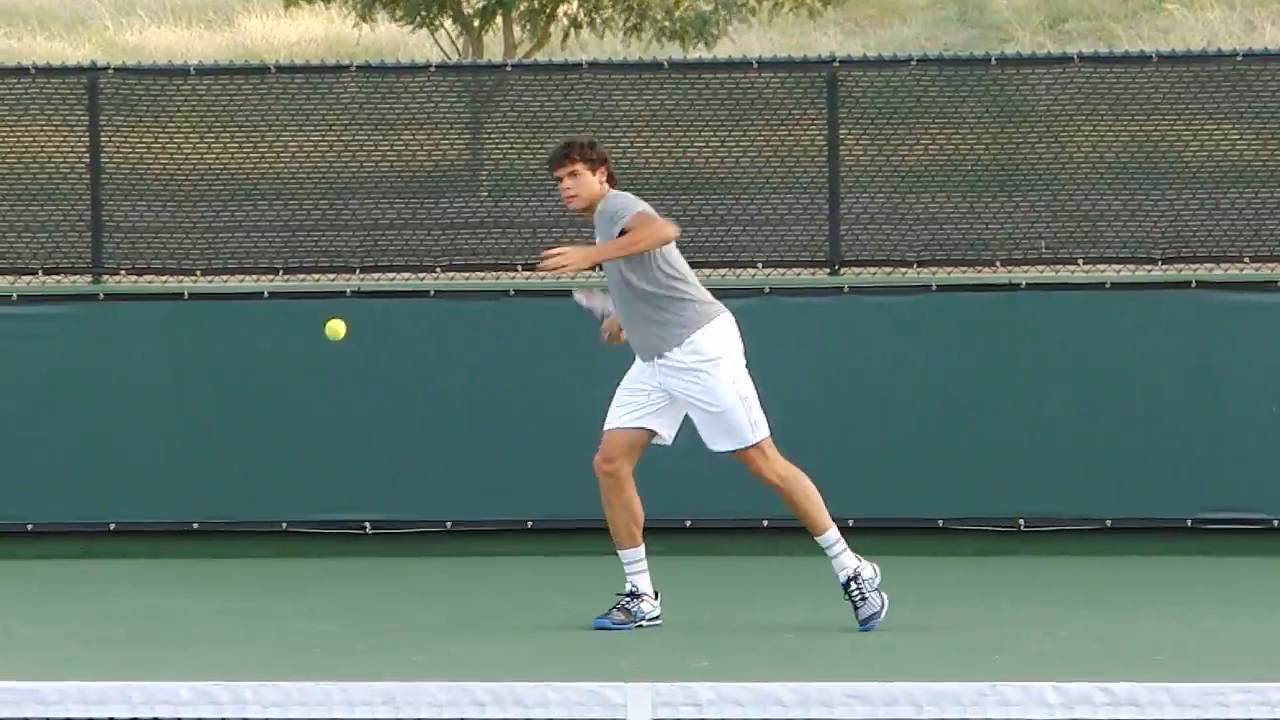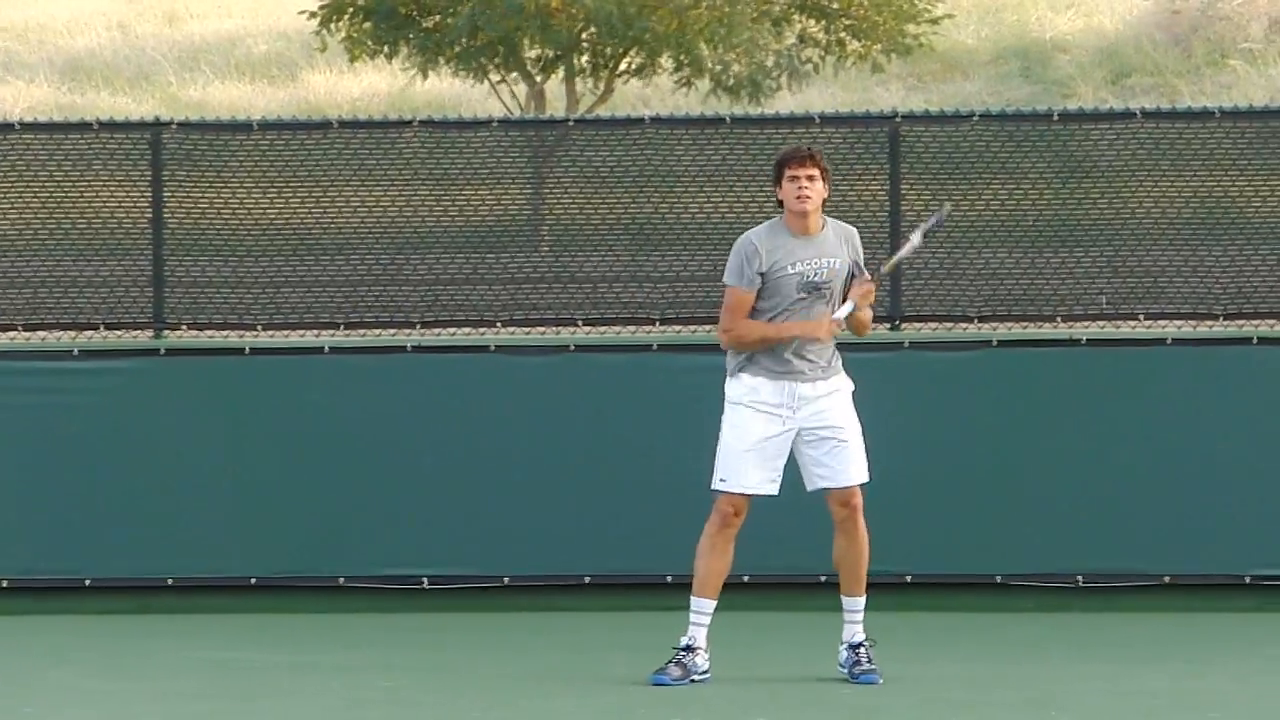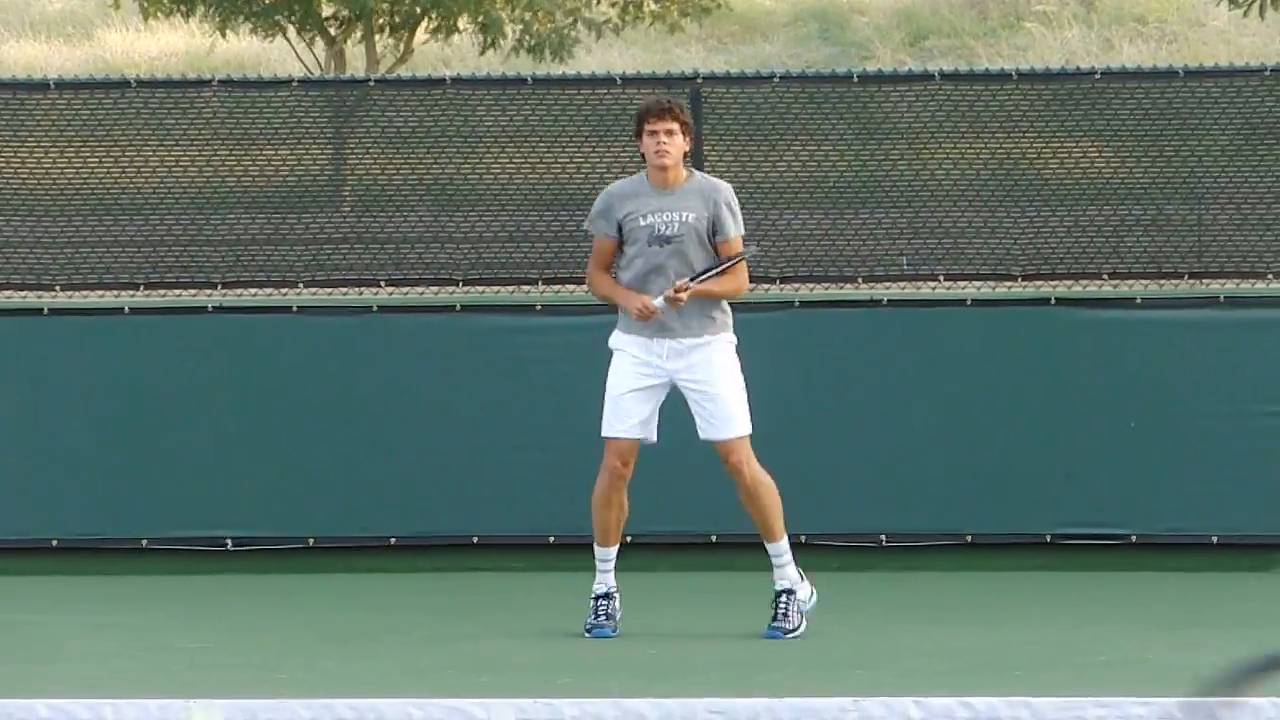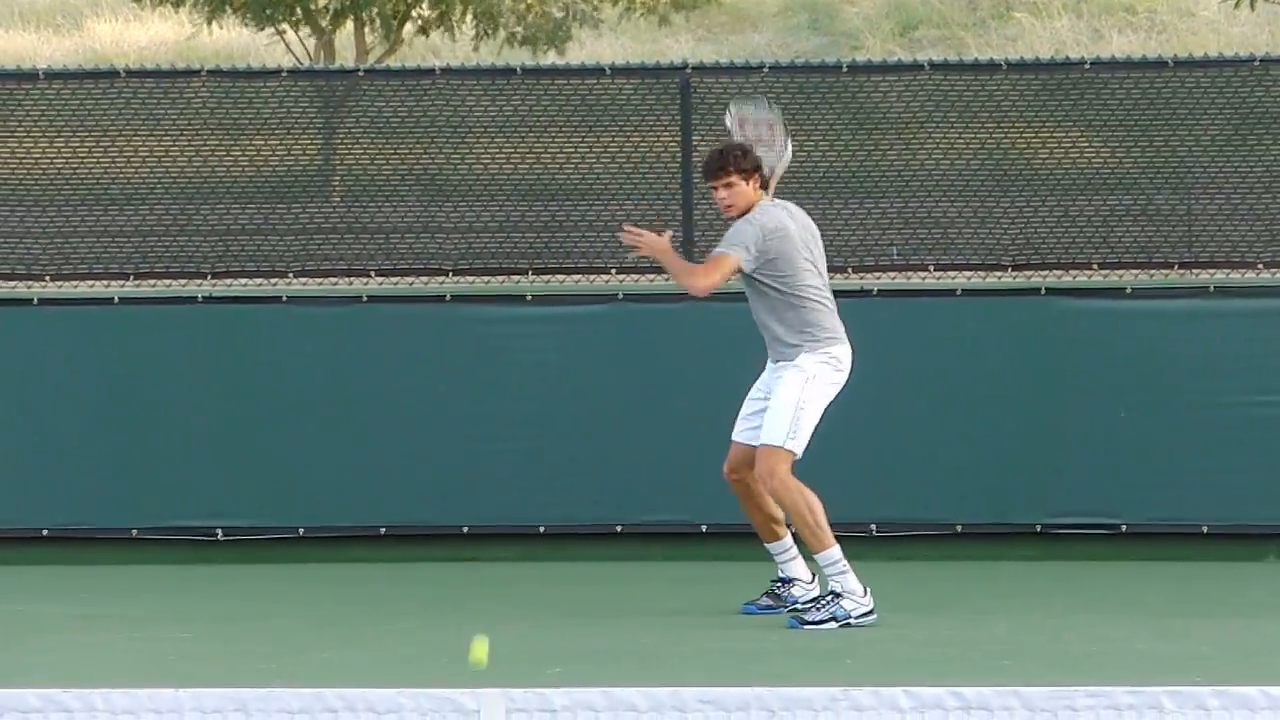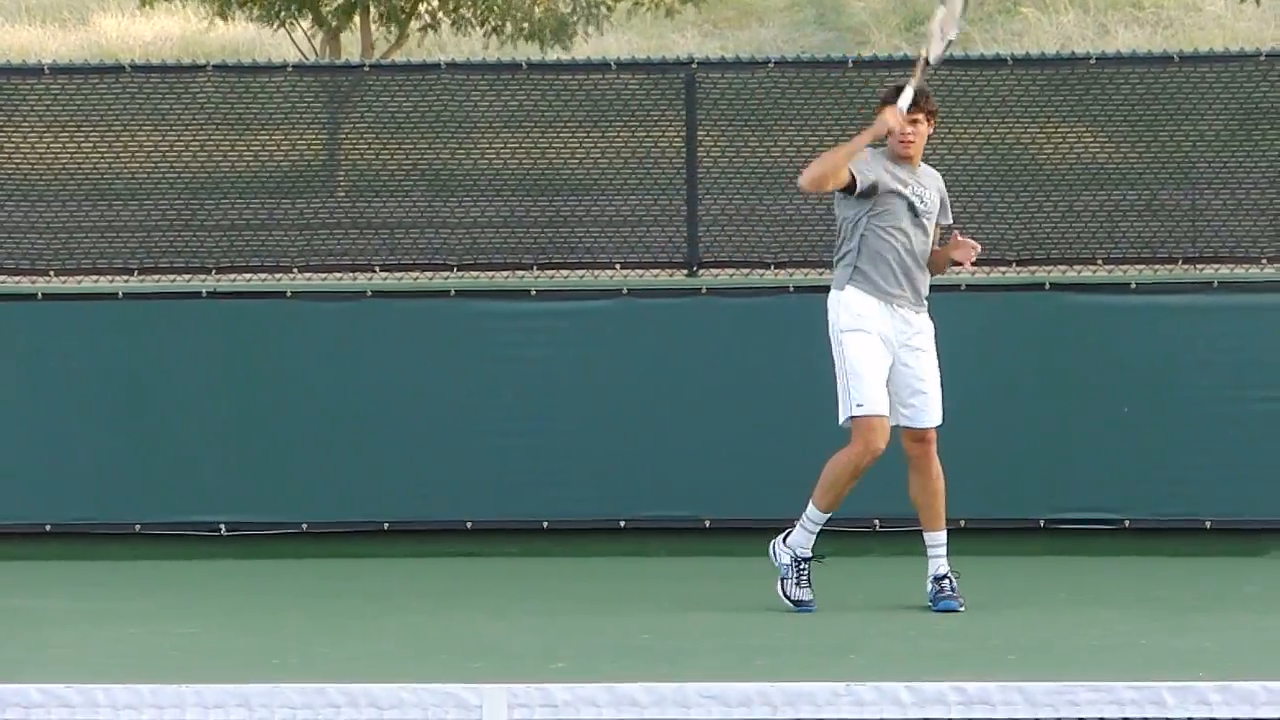
dt=1s
person 1, frame 1
left shoulder: (618, 206)
right shoulder: (610, 223)
left elbow: (663, 231)
left wrist: (590, 254)
right wrist: (623, 319)
left hip: (702, 349)
right hip: (656, 361)
left knee: (764, 464)
right knee: (610, 462)
left ankle: (851, 570)
right ankle: (641, 596)
person 1, frame 2
left shoulder: (844, 238)
right shoulder: (753, 245)
left elbow: (861, 327)
right elbow: (733, 333)
left wrist: (859, 306)
right wrist: (798, 329)
left hip: (824, 391)
right hip: (758, 391)
left knee: (849, 507)
right knee: (727, 514)
left ankle: (854, 640)
right ankle: (695, 648)
person 1, frame 3
left shoulder: (715, 194)
right shoulder: (617, 198)
left elbow: (738, 281)
right elbow: (597, 274)
left wrist: (694, 291)
right wrist: (627, 298)
left hip: (705, 343)
right hip: (639, 347)
left knee: (739, 462)
right knee: (615, 465)
left ankle: (791, 584)
right ankle: (605, 589)
person 1, frame 4
left shoulder: (755, 226)
right shoulder: (787, 214)
left elbow: (700, 284)
left wrist: (661, 250)
left hip: (813, 359)
right hip: (788, 362)
left knee: (772, 472)
right knee: (737, 471)
left ankle: (850, 593)
right ankle: (797, 579)
person 1, frame 5
left shoulder: (934, 182)
right shoulder: (866, 165)
right elbow: (811, 180)
left wrist: (951, 251)
right wrist: (871, 130)
left hip: (912, 319)
right hip: (860, 312)
left knee: (923, 446)
right knee: (870, 439)
left ankle: (939, 571)
right ankle: (795, 545)
